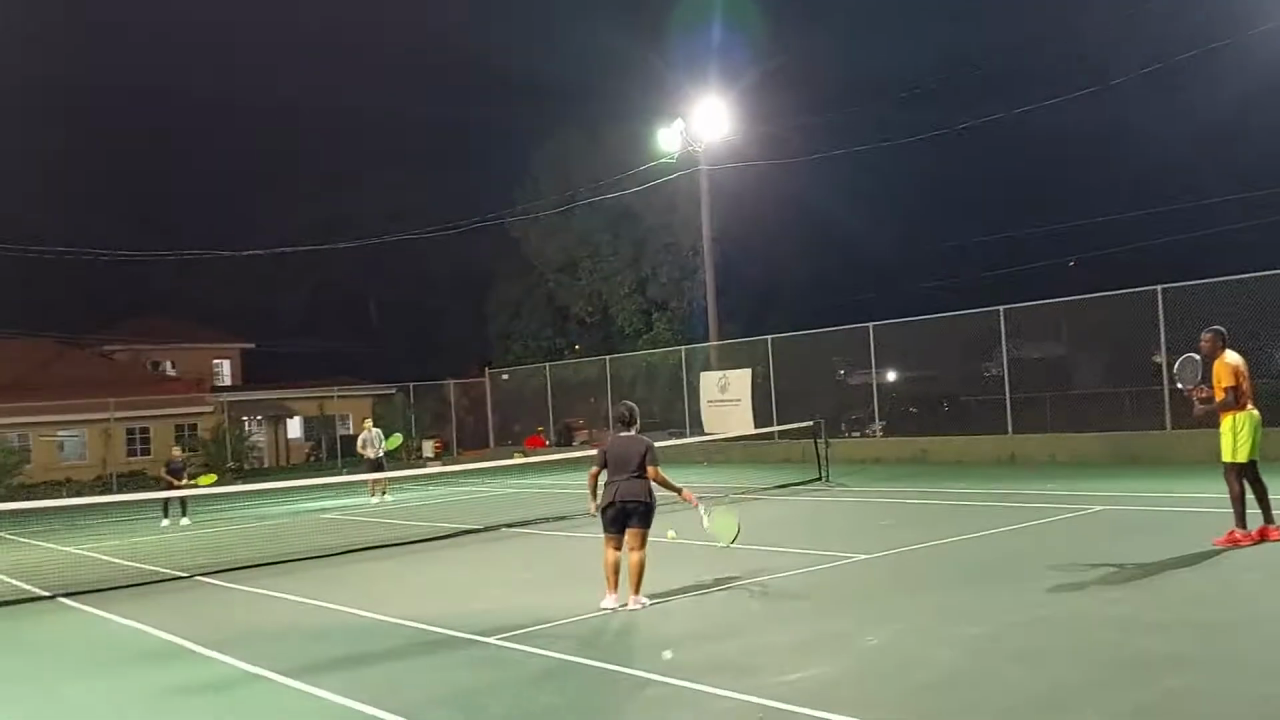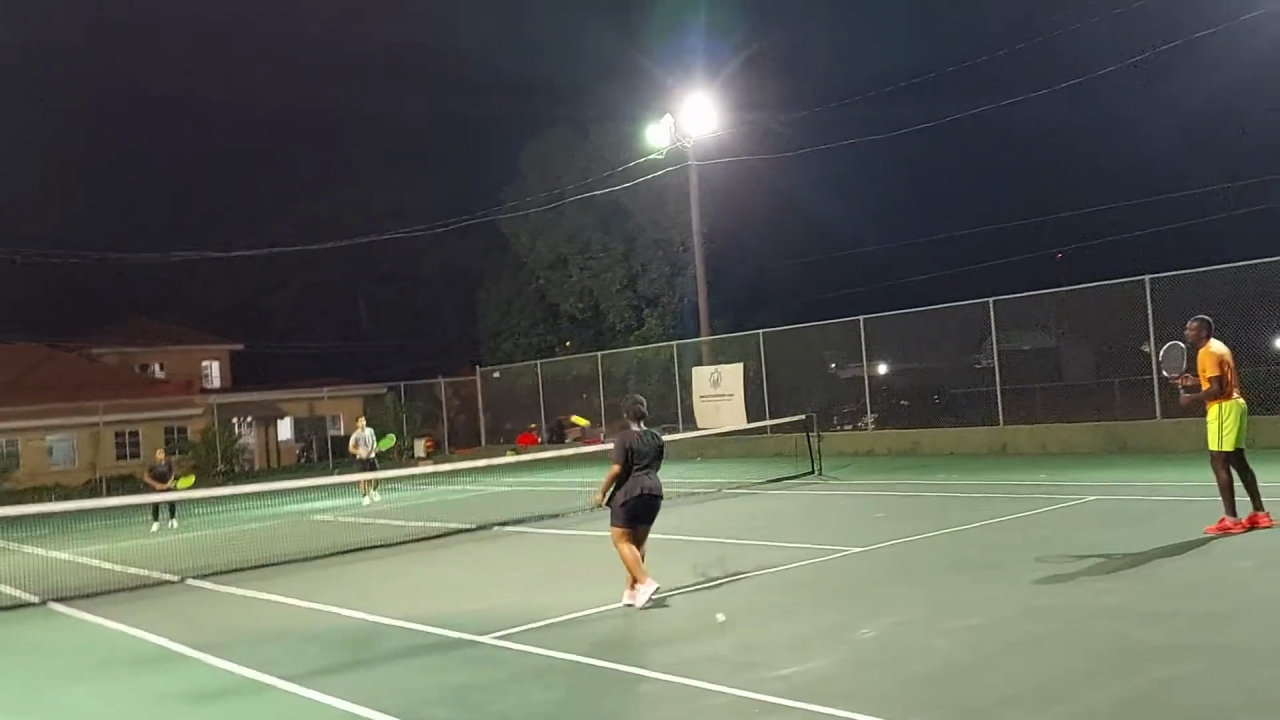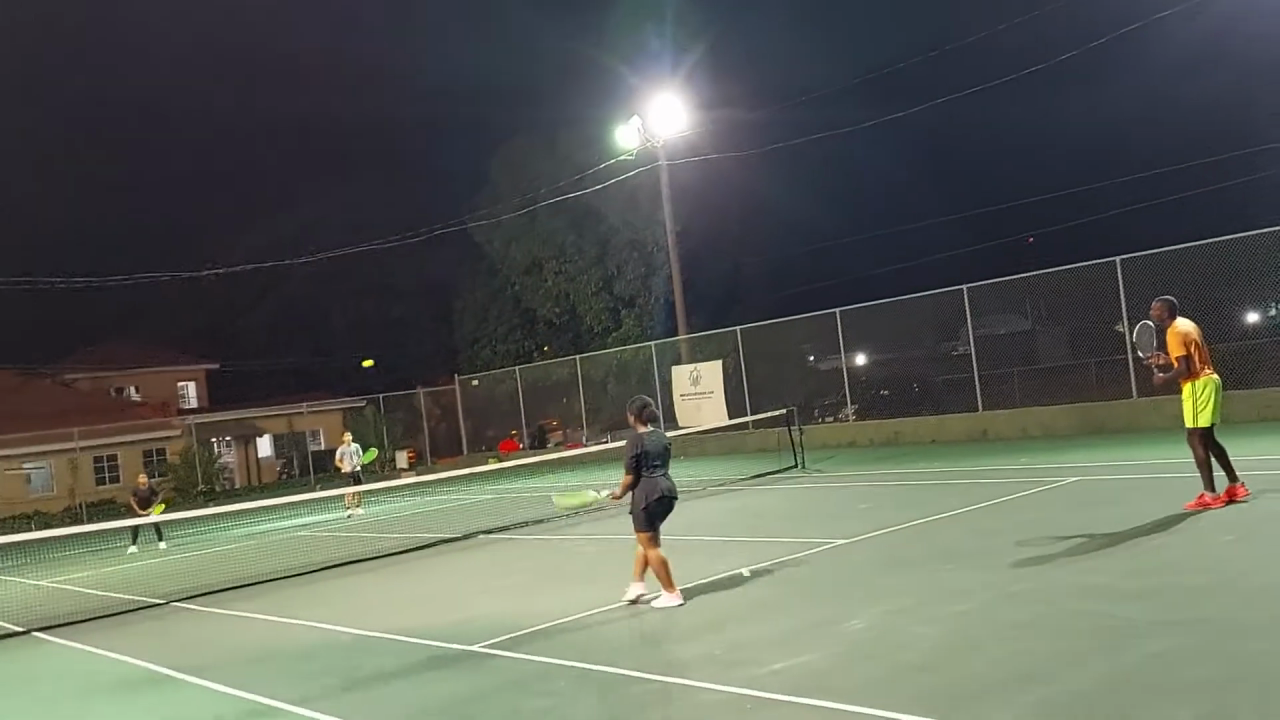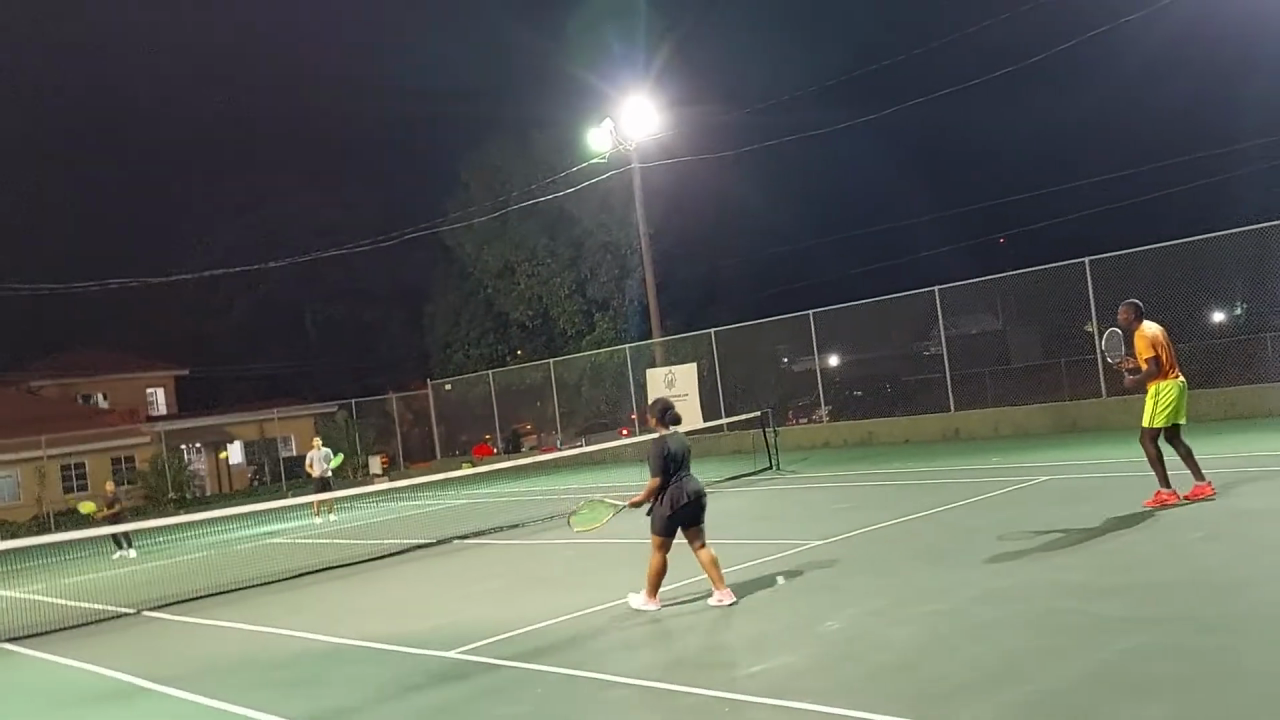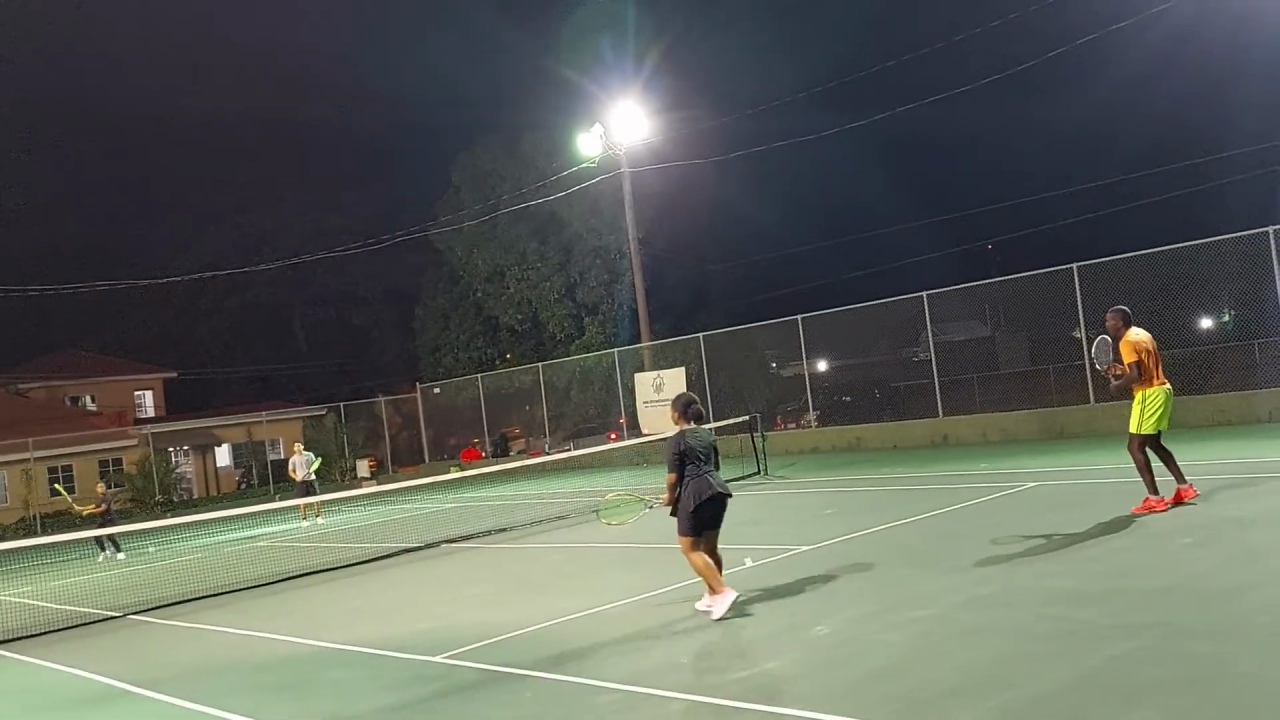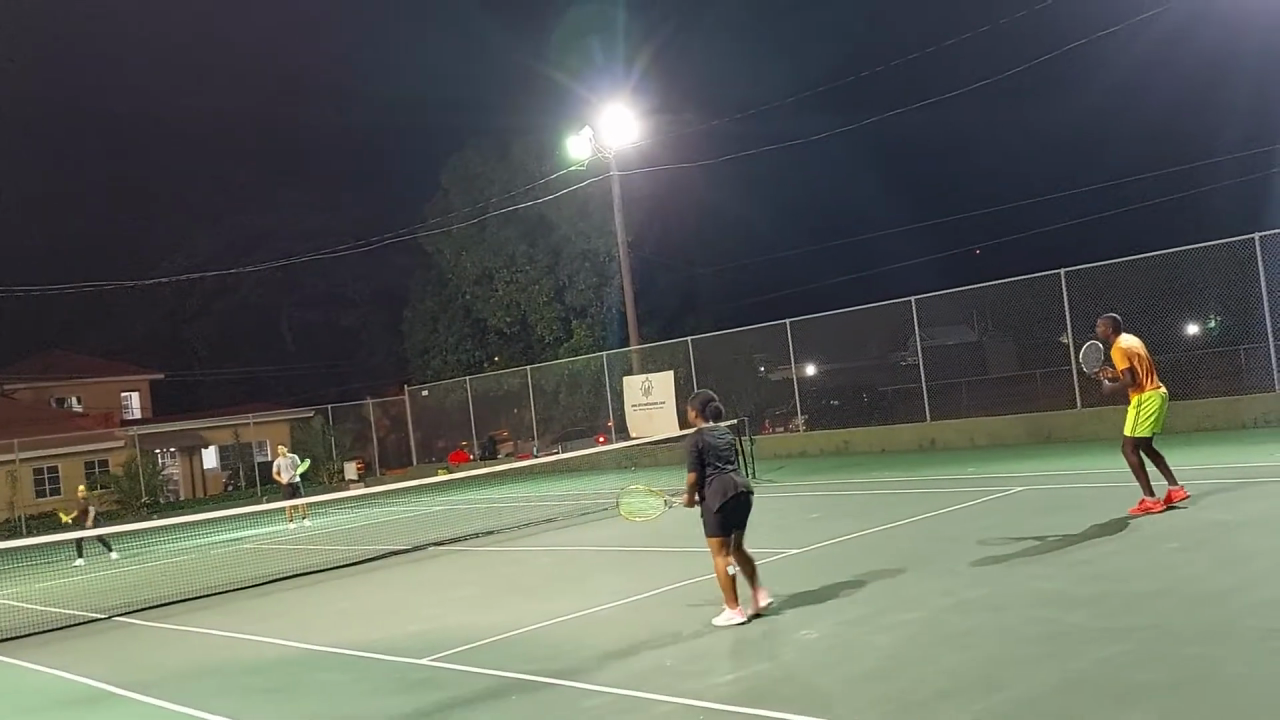
dt=0.4s
person 1, frame 1
left shoulder: (608, 444)
right shoulder: (645, 444)
left elbow: (593, 473)
right elbow: (655, 475)
left wrist: (593, 499)
right wrist: (679, 491)
left hip: (613, 499)
right hip: (641, 498)
left knee: (612, 547)
right knee: (636, 548)
left ankle: (611, 595)
right ankle: (635, 596)
person 1, frame 2
left shoulder: (624, 438)
right shoulder: (656, 438)
left elbow: (616, 470)
left wrist: (602, 493)
left hip: (629, 493)
right hip: (652, 492)
left knee: (622, 541)
right knee: (638, 543)
left ankle: (645, 583)
right ankle: (631, 591)
person 1, frame 3
left shoulder: (634, 442)
right shoulder: (662, 436)
left elbow: (631, 478)
left wrist: (620, 492)
right wrist: (629, 488)
left hip: (647, 495)
right hip: (667, 492)
left knee: (650, 546)
right knee: (646, 541)
left ankle: (671, 593)
right ankle: (637, 583)
person 1, frame 4
left shoulder: (659, 445)
right shoulder: (681, 438)
left elbow: (657, 481)
left wrist: (642, 499)
right wrist: (651, 495)
left hip: (672, 501)
right hip: (693, 495)
left knee: (659, 550)
right knee: (699, 546)
left ankle: (649, 598)
right ankle: (723, 592)
person 1, frame 5
left shoulder: (678, 440)
right shoulder: (707, 435)
left elbow: (673, 477)
left wrist: (670, 498)
left hip: (696, 496)
right hip: (718, 491)
left knee: (691, 551)
right knee: (709, 548)
left ankle: (723, 593)
right ankle: (712, 597)
person 1, frame 6
left shoulder: (696, 438)
right shoulder: (725, 432)
left elbow: (693, 476)
left wrist: (690, 498)
right wrist: (700, 495)
left hip: (719, 496)
right hip: (741, 490)
left knee: (721, 554)
right knee: (736, 548)
left ankle: (734, 610)
right ankle: (760, 595)
person 2, frame 1
left shoulder: (1223, 363)
right shoulder: (1233, 358)
left elbow: (1232, 400)
left wrist: (1206, 409)
right wrist: (1211, 394)
left hip: (1237, 420)
right hip: (1247, 417)
left knee: (1232, 474)
right knee: (1250, 473)
left ankle: (1241, 532)
person 2, frame 2
left shoulder: (1208, 353)
right shoulder: (1218, 347)
left elbow: (1217, 389)
left wrist: (1192, 398)
right wrist: (1196, 382)
left hip: (1223, 409)
right hip: (1233, 405)
left knee: (1219, 462)
right knee: (1238, 461)
left ankle: (1232, 520)
right ankle: (1259, 514)
person 2, frame 3
left shoulder: (1174, 332)
right shoulder: (1187, 324)
left elbow: (1185, 369)
left wrist: (1163, 378)
right wrist: (1167, 360)
left hip: (1198, 386)
right hip: (1209, 381)
left knee: (1196, 440)
right knee: (1207, 438)
left ankle: (1211, 495)
right ankle: (1235, 485)
person 2, frame 4
left shoulder: (1142, 336)
right shoulder: (1154, 327)
left elbow: (1154, 370)
left wrist: (1134, 381)
right wrist: (1136, 364)
left hip: (1163, 388)
right hip: (1176, 384)
left knee: (1147, 439)
right knee: (1174, 438)
left ankle: (1166, 492)
right ankle: (1202, 484)
person 2, frame 5
left shoulder: (1127, 341)
right shoulder: (1141, 334)
left elbow: (1137, 375)
left wrist: (1118, 386)
right wrist: (1123, 371)
left hip: (1149, 395)
right hip: (1161, 391)
left knee: (1136, 446)
right knee: (1154, 444)
left ankle: (1154, 498)
right ankle: (1185, 487)
person 2, frame 6
left shoulder: (1119, 348)
right shoulder: (1131, 340)
left elbow: (1130, 381)
left wrist: (1111, 388)
right wrist: (1114, 374)
left hip: (1145, 398)
right hip: (1156, 394)
left knee: (1129, 448)
right knee: (1144, 445)
left ankle: (1151, 500)
right ankle: (1175, 488)
